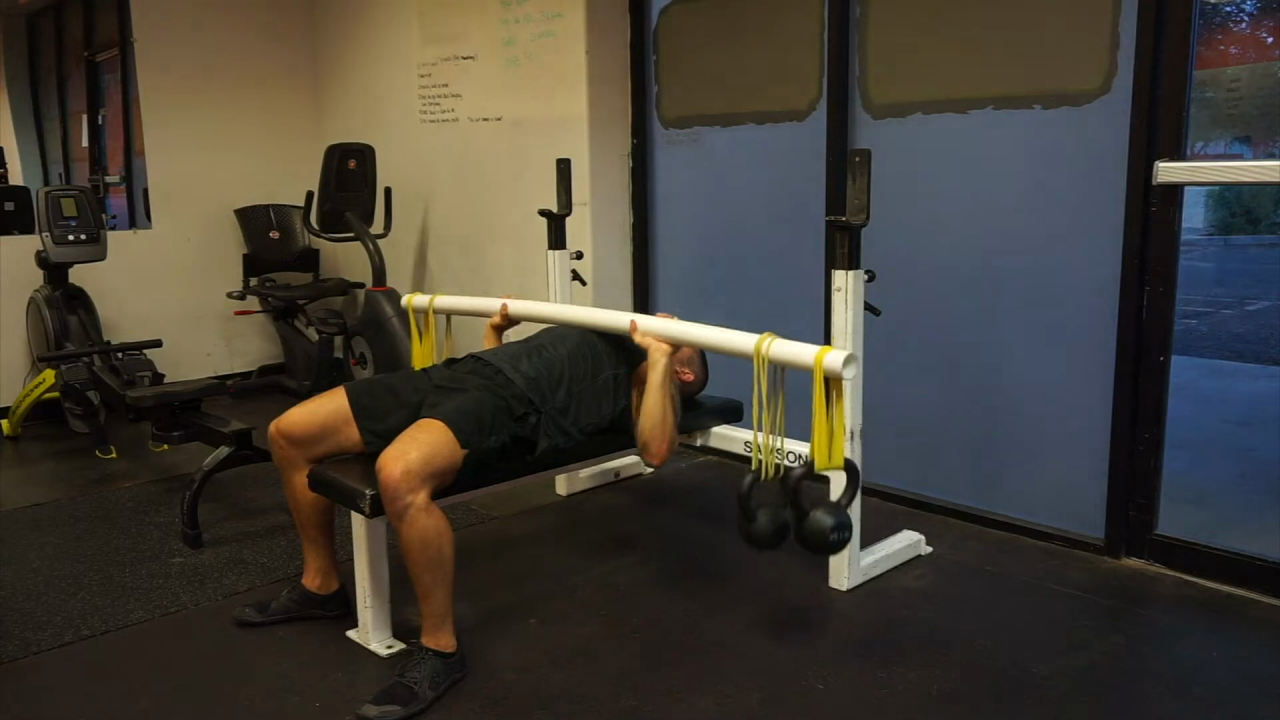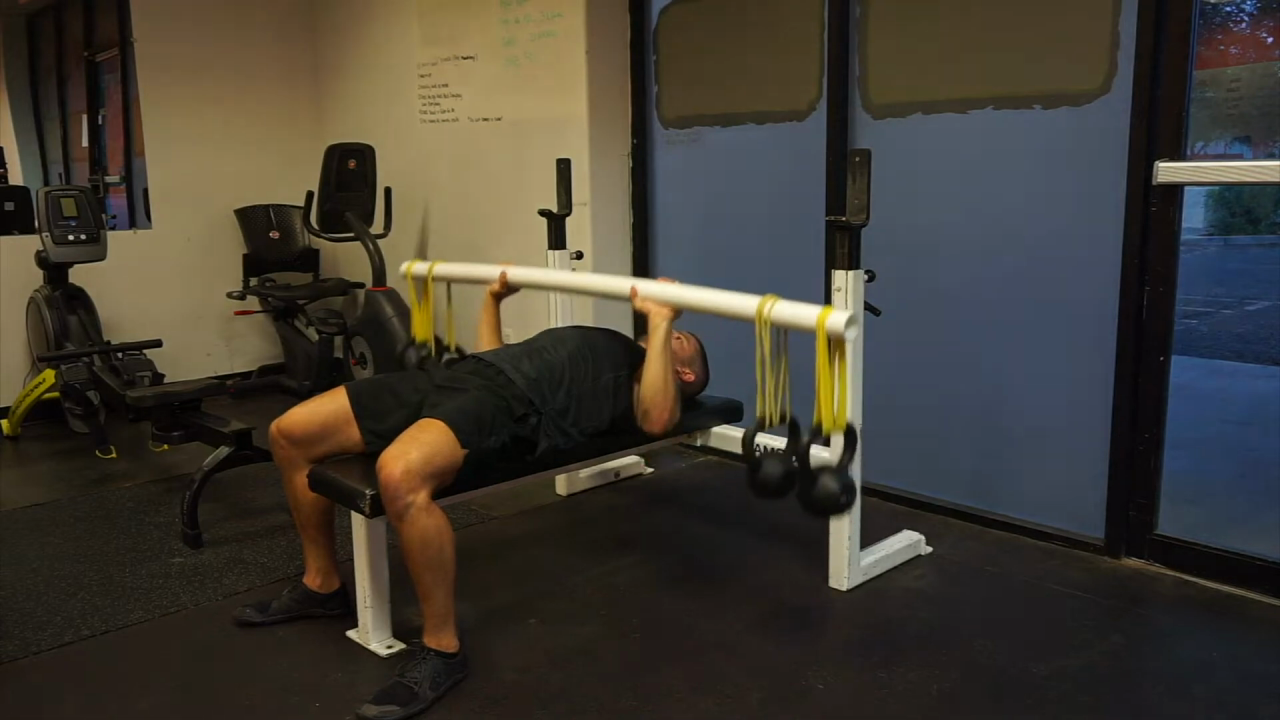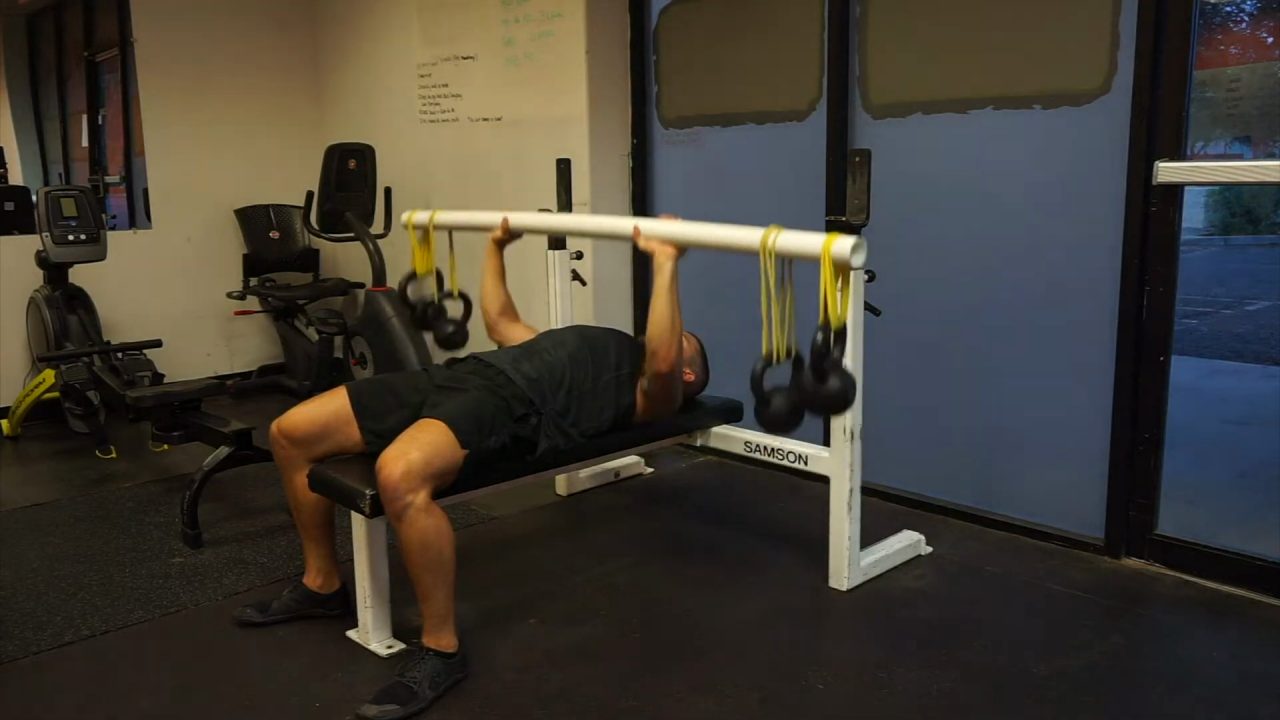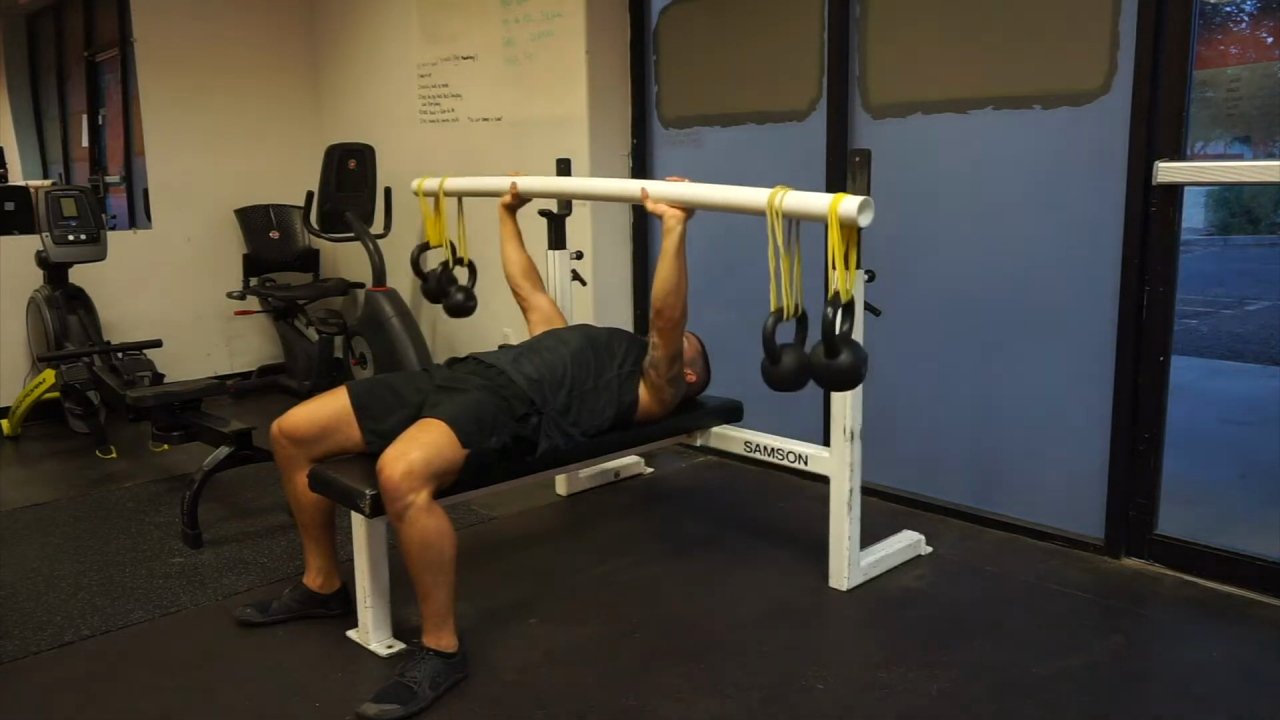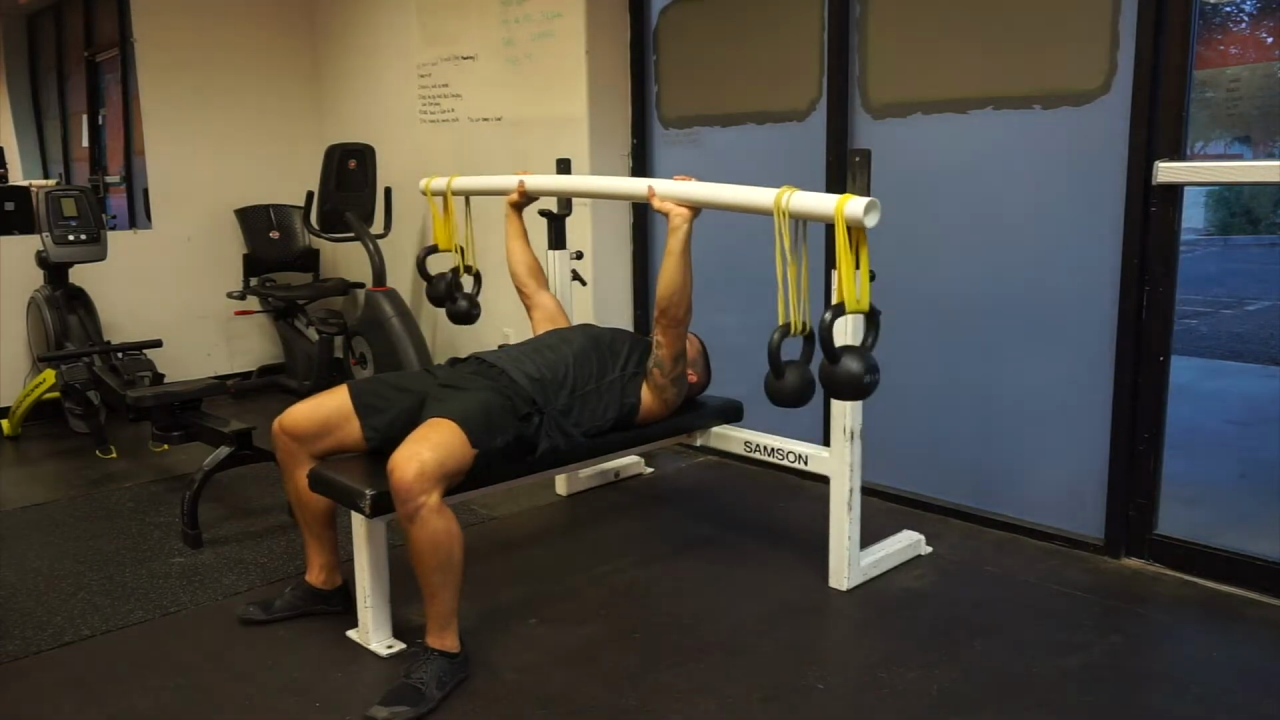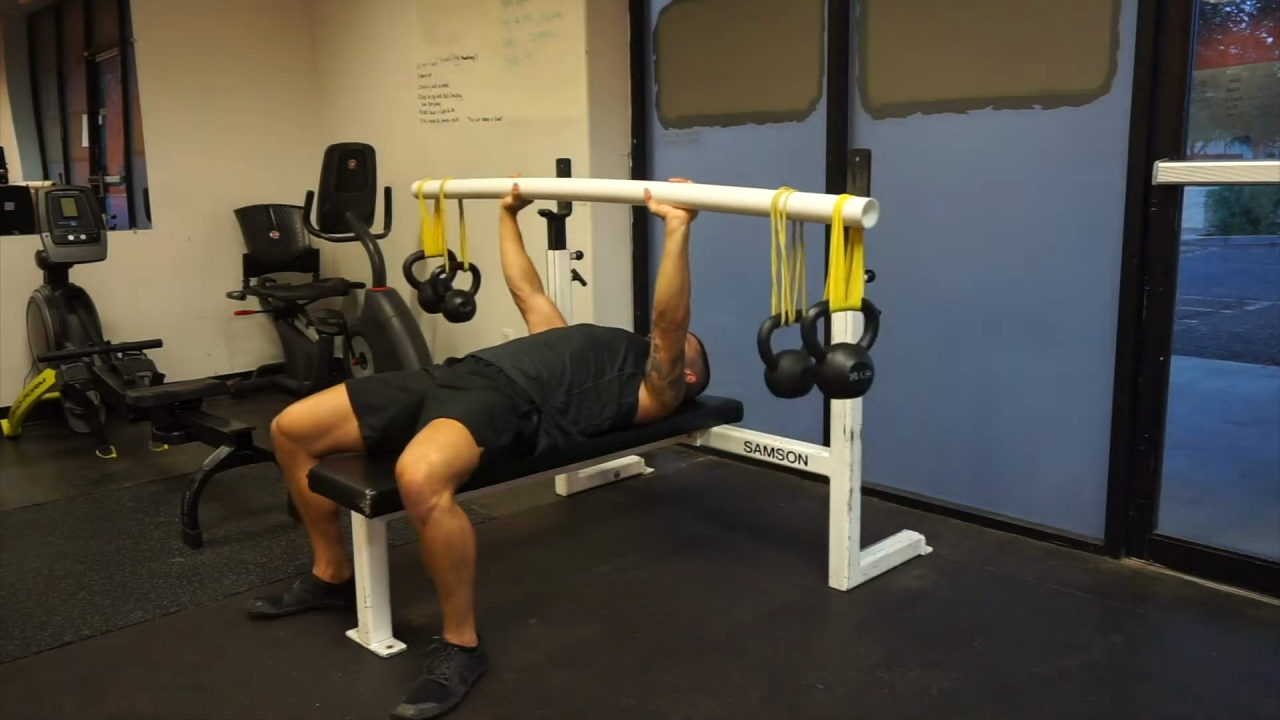
dt=0.3s
person 1, frame 1
left shoulder: (648, 378)
right shoulder: (601, 352)
left elbow: (656, 451)
left wrist: (658, 355)
right wrist: (494, 329)
left hip: (510, 402)
left knee: (401, 475)
right knee: (289, 433)
left ankle: (439, 650)
right ankle: (321, 586)
person 1, frame 2
left shoulder: (645, 372)
right shoulder: (603, 353)
left elbow: (658, 420)
left wrist: (659, 321)
right wrist: (492, 300)
left hip: (510, 400)
left knee: (400, 475)
right knee: (289, 432)
left ankle: (441, 649)
right ankle: (321, 584)
person 1, frame 3
left shoulder: (651, 390)
right shoulder: (591, 353)
left elbow: (663, 360)
right elbow: (500, 324)
left wrist: (665, 264)
right wrist: (495, 248)
left hip: (511, 402)
left knee: (400, 474)
right knee: (290, 433)
left ankle: (441, 649)
right ankle: (322, 585)
person 1, frame 4
left shoulder: (658, 386)
right shoulder: (590, 351)
left elbow: (668, 318)
right elbow: (528, 289)
left wrist: (674, 225)
right wrist: (508, 213)
left hip: (512, 402)
right hip: (460, 374)
left knee: (402, 476)
right knee: (290, 433)
left ankle: (441, 649)
right ankle: (321, 584)
person 1, frame 5
left shoulder: (659, 386)
right shoulder: (591, 348)
left elbow: (672, 318)
right elbow: (533, 289)
left wrist: (680, 226)
right wrist: (515, 212)
left hip: (513, 402)
right hip: (460, 375)
left knee: (412, 476)
right knee: (293, 430)
left ankle: (443, 650)
right ankle: (324, 581)
person 1, frame 6
left shoulder: (657, 389)
right shoulder: (590, 351)
left elbow: (670, 319)
right elbow: (528, 291)
left wrist: (676, 228)
right wrist: (508, 215)
left hip: (511, 399)
right hip: (458, 374)
left knee: (421, 479)
right knee: (291, 430)
left ankle: (461, 646)
right ankle: (331, 576)
